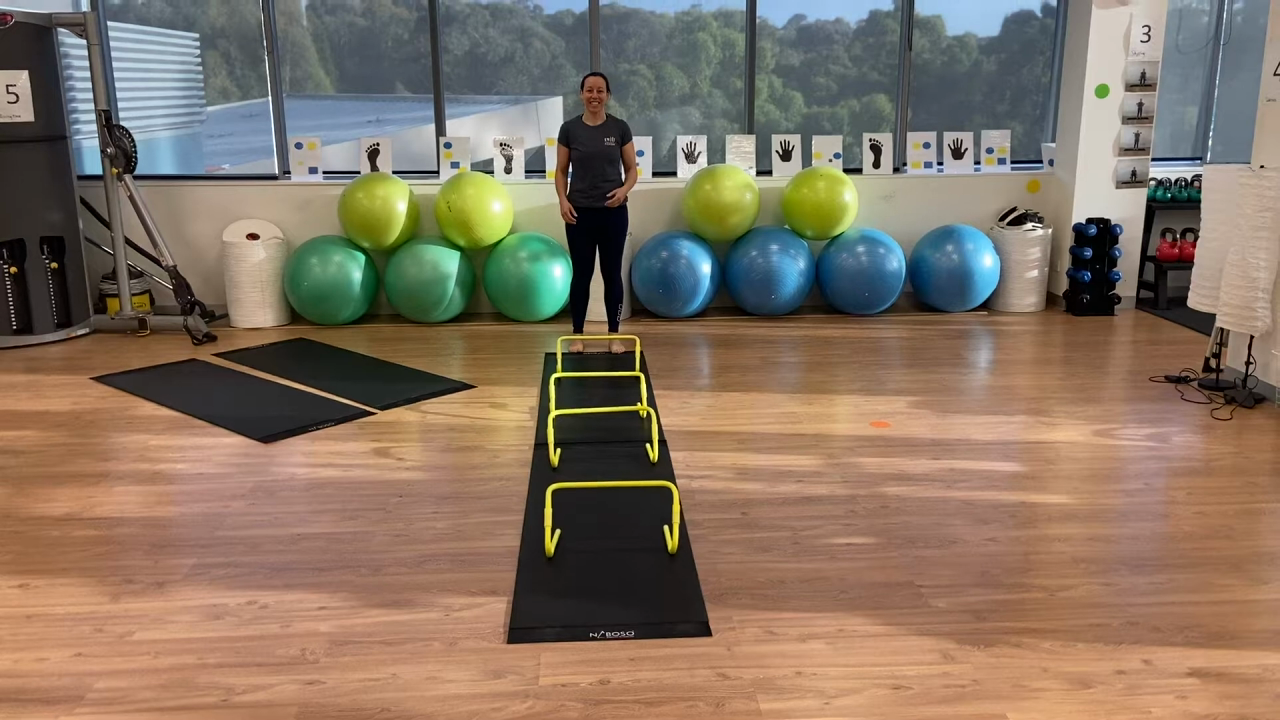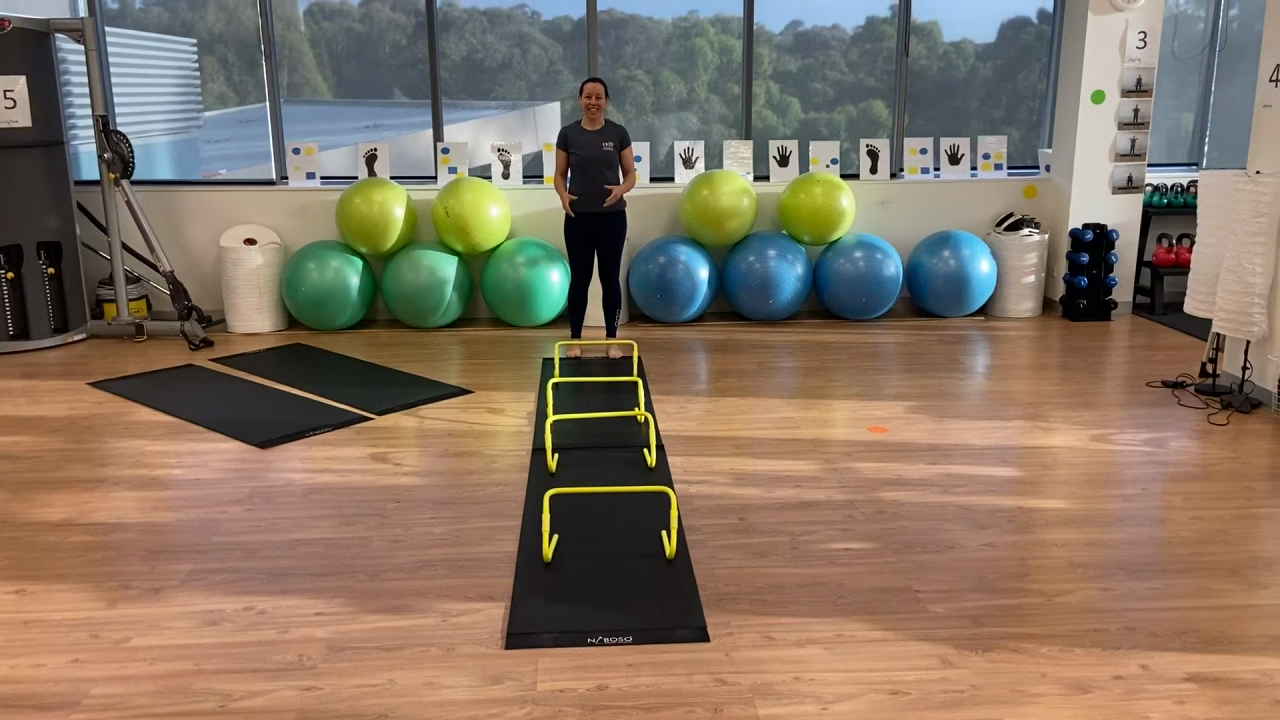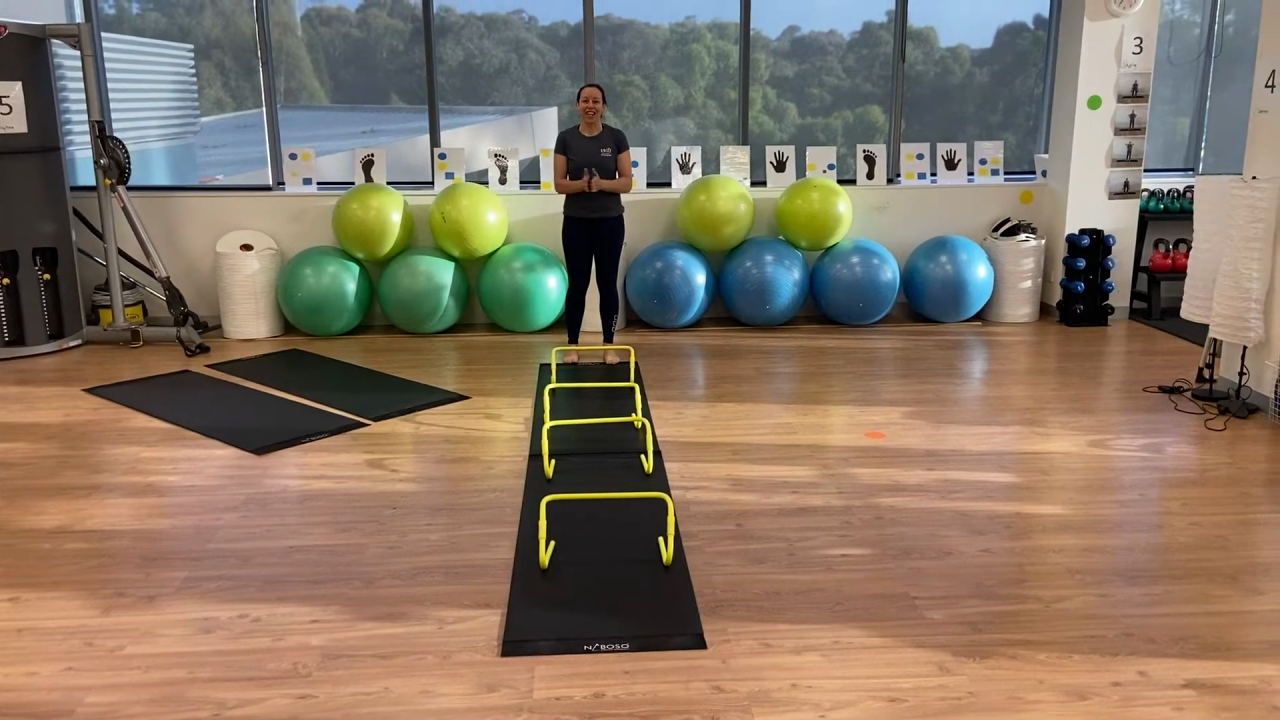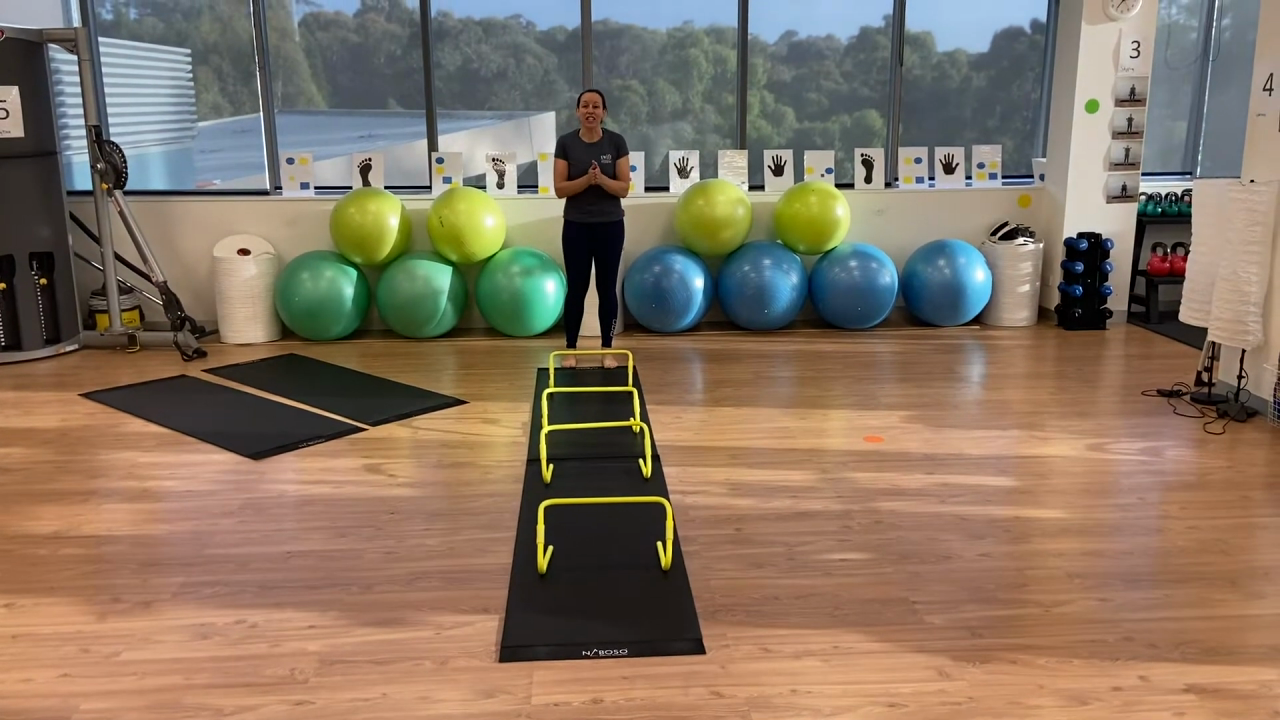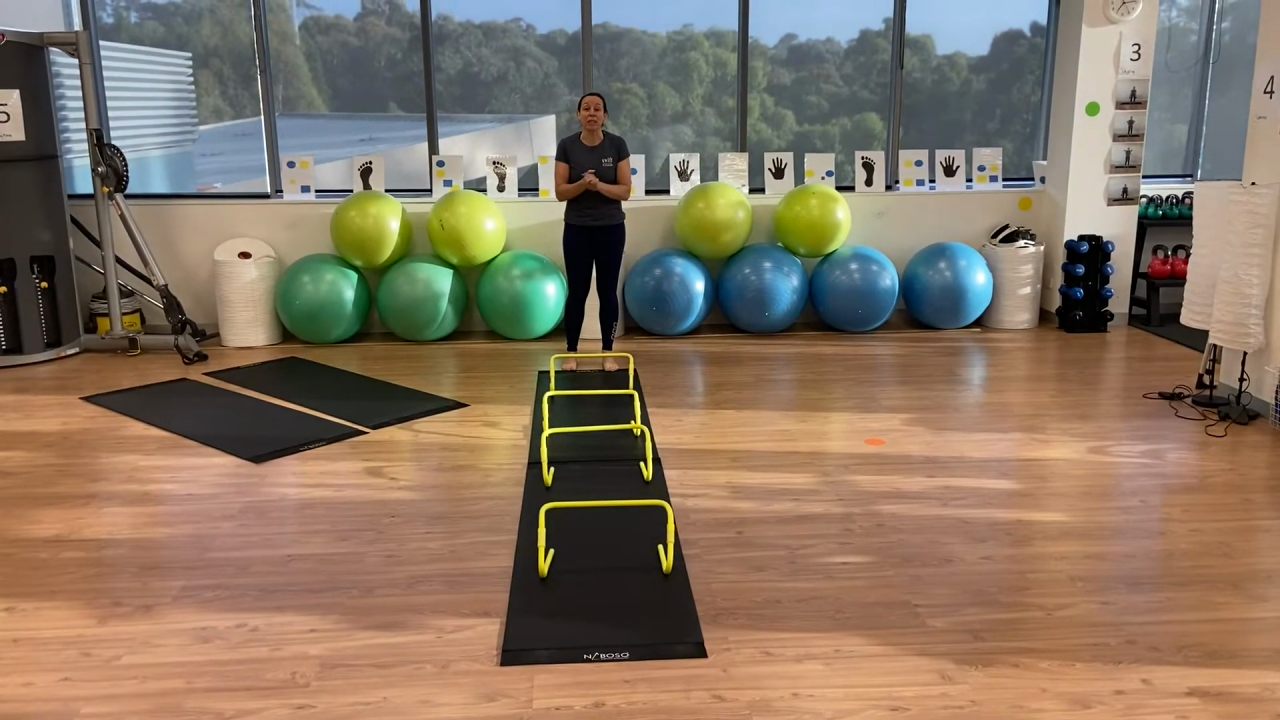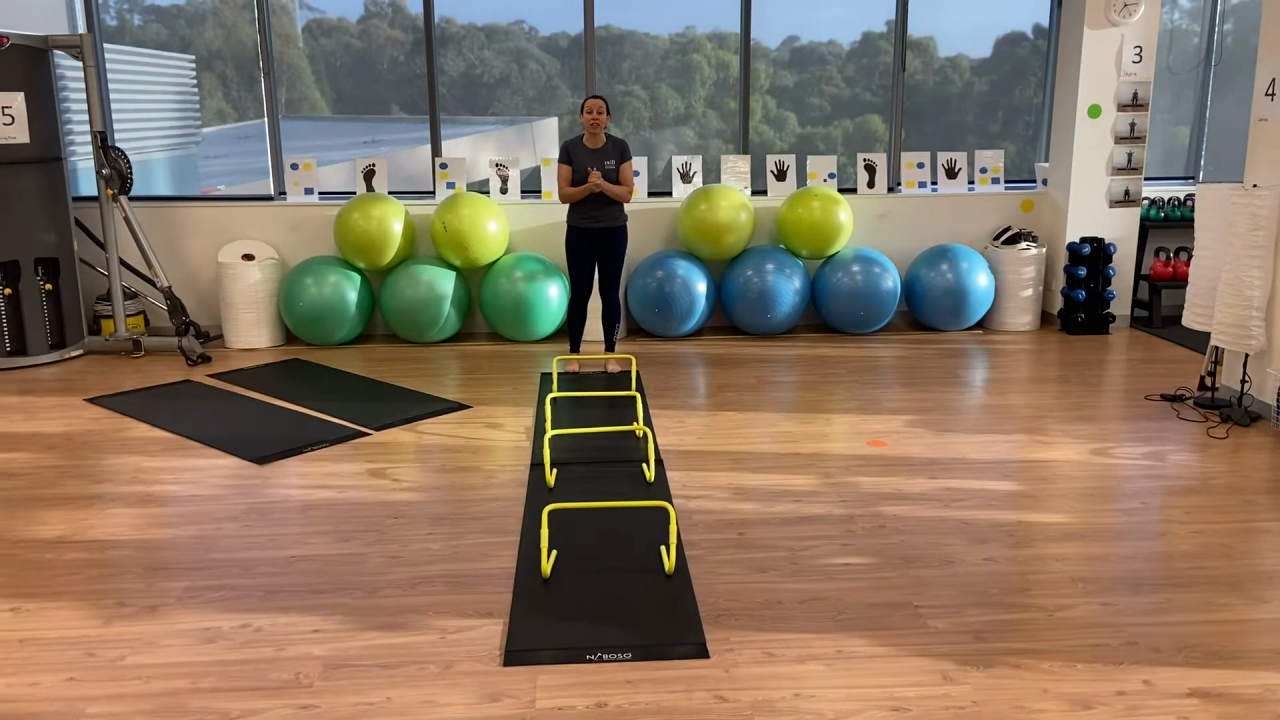
dt=0.5s
person 1, frame 1
left shoulder: (620, 127)
right shoulder: (569, 128)
left elbow: (632, 169)
right elbow: (561, 171)
left wrist: (624, 189)
right wrist: (563, 199)
left hip: (613, 212)
right hip: (580, 212)
left knee: (612, 273)
right knee: (581, 274)
left ankle: (614, 334)
right ankle: (577, 334)
person 1, frame 2
left shoulder: (618, 132)
right shoulder: (568, 133)
left elbow: (630, 174)
right elbow: (559, 174)
left wrist: (621, 189)
right wrist: (563, 194)
left hip: (612, 216)
right hip: (578, 217)
left knee: (610, 278)
right knee: (579, 278)
left ankle: (612, 339)
right ankle: (575, 339)
person 1, frame 3
left shoulder: (617, 137)
right shoulder: (566, 138)
left elbow: (627, 181)
right elbow: (559, 183)
left wrist: (603, 184)
right wrist: (581, 184)
left hip: (610, 221)
right hip: (576, 222)
left knee: (607, 283)
right knee: (577, 284)
left ankle: (609, 344)
right ankle: (572, 345)
person 1, frame 4
left shoulder: (617, 142)
right shoulder: (565, 143)
left elbow: (624, 188)
right elbow: (559, 189)
left wrist: (601, 178)
right wrist: (587, 179)
left hip: (610, 225)
right hip: (576, 226)
left knee: (607, 288)
right knee: (576, 288)
left ankle: (607, 349)
right ankle: (570, 349)
person 1, frame 5
left shoulder: (617, 145)
right shoulder: (566, 146)
left elbow: (625, 190)
right elbow: (560, 192)
left wrist: (599, 185)
right wrist: (582, 184)
left hip: (611, 228)
right hip: (577, 229)
left knee: (608, 290)
right knee: (577, 291)
left ankle: (608, 352)
right ankle: (571, 352)
person 1, frame 6
left shoulder: (620, 147)
right shoulder: (569, 148)
left elbow: (627, 193)
right elbow: (563, 194)
left wrist: (603, 184)
right wrist: (588, 186)
left hip: (613, 230)
right hip: (579, 231)
left knee: (610, 292)
right knee: (579, 293)
left ankle: (610, 354)
right ankle: (574, 353)
